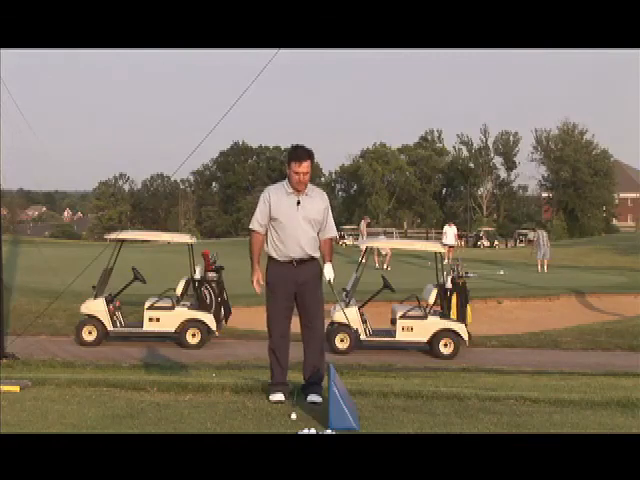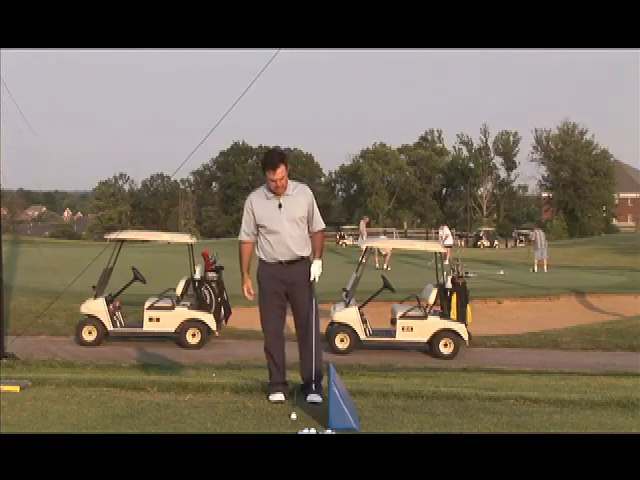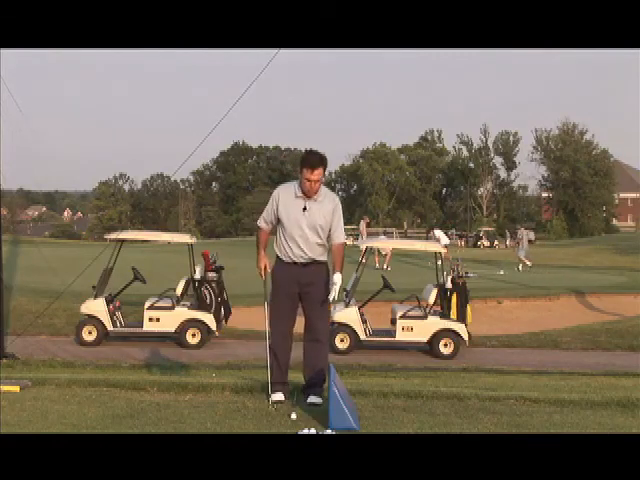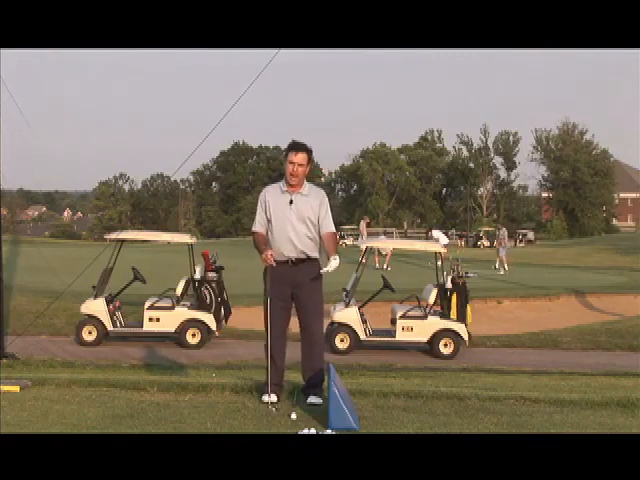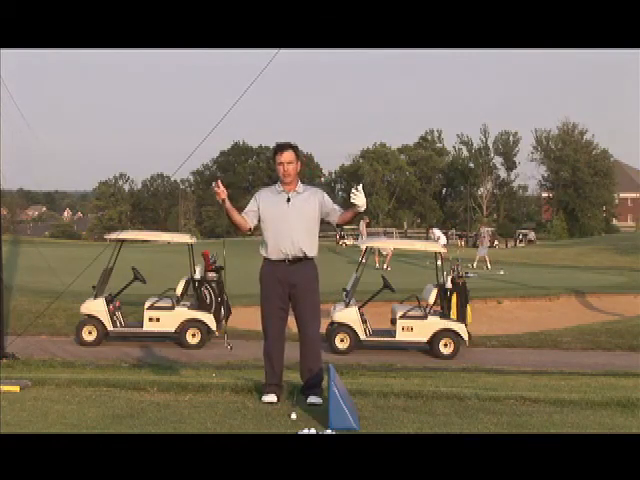
dt=1s
person 1, frame 1
left shoulder: (320, 197)
right shoulder: (271, 194)
left elbow: (326, 235)
right elbow: (257, 231)
left wrist: (328, 263)
right wrist: (255, 267)
left hip: (310, 269)
right hip: (279, 268)
left knee: (314, 327)
right knee: (278, 329)
left ankle: (313, 385)
right ankle: (278, 385)
person 1, frame 2
left shoulder: (304, 193)
right shoulder: (254, 200)
left elbow: (317, 229)
right elbow: (247, 240)
left wrist: (317, 259)
right wrist: (245, 276)
left hip: (301, 268)
right hip: (269, 271)
left knee: (308, 327)
right knee: (272, 330)
left ankle: (312, 384)
right ankle: (277, 385)
person 1, frame 3
left shoulder: (332, 202)
right shoulder: (281, 193)
left elbow: (337, 241)
right elbow: (265, 225)
left wrist: (337, 273)
right wrist: (261, 253)
left hip: (316, 271)
right hip: (285, 269)
left knee: (318, 331)
right knee: (280, 329)
left ankle: (314, 388)
right ankle: (278, 386)
person 1, frame 4
left shoulder: (318, 196)
right shoulder: (268, 194)
left elbow: (327, 231)
right elbow: (258, 230)
left wrist: (333, 256)
right wrist: (264, 249)
left hip: (308, 269)
right hip: (277, 270)
left knee: (312, 329)
right knee: (274, 330)
left ankle: (313, 388)
right ankle: (273, 387)
person 1, frame 5
left shoulder: (315, 195)
right shoulder: (263, 196)
left elbow: (338, 217)
right elbow: (244, 224)
left wrist: (357, 208)
right wrist: (225, 202)
left hip: (304, 268)
right hip: (273, 269)
left knee: (310, 329)
right knee: (273, 330)
left ankle: (313, 388)
right ankle: (272, 387)
